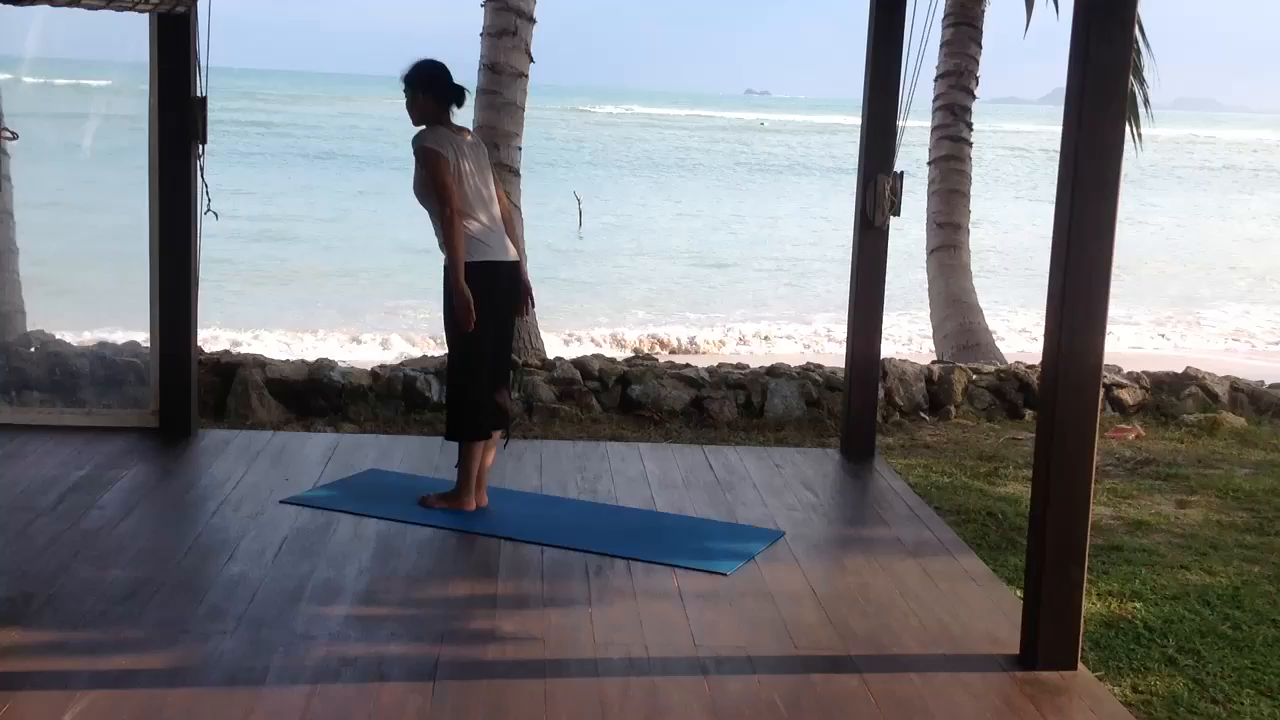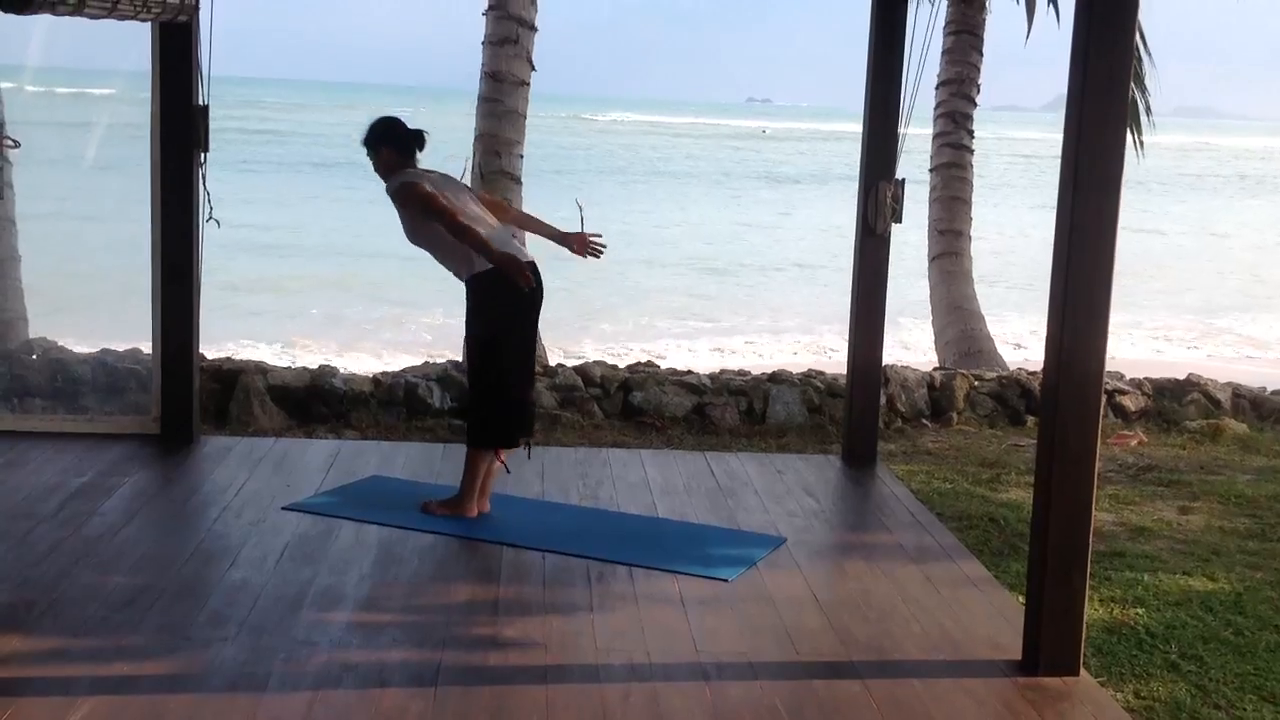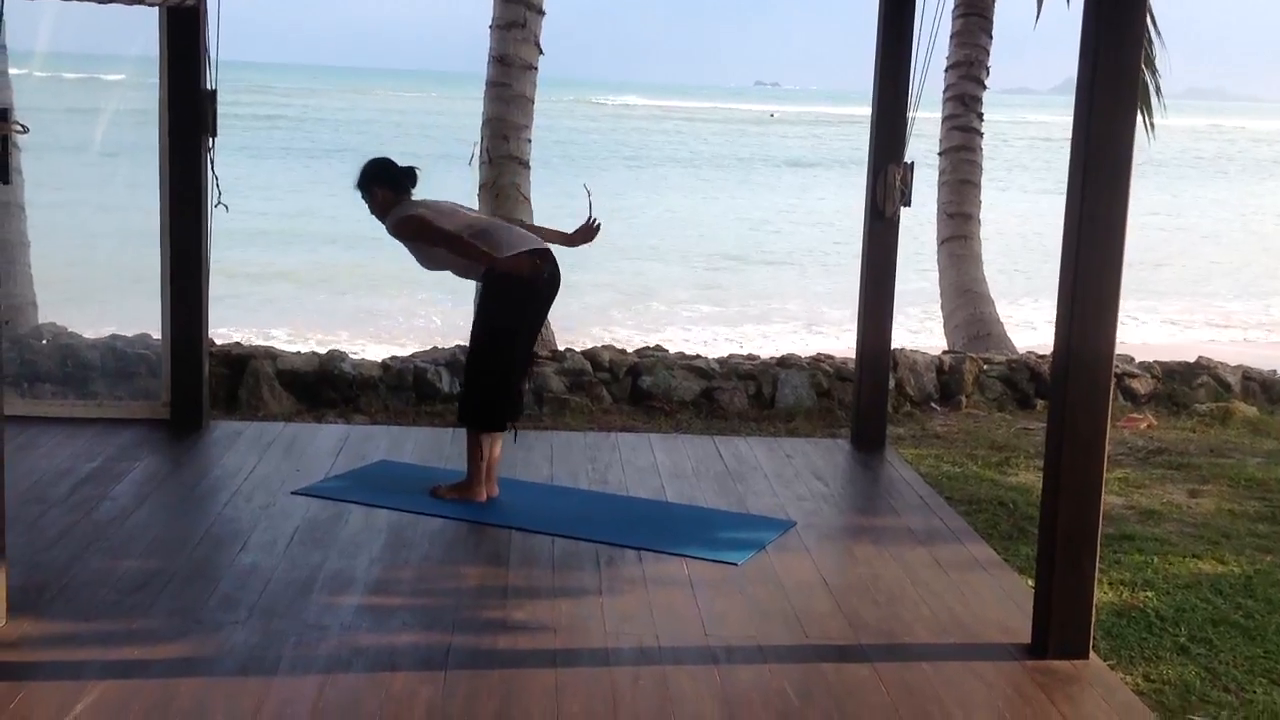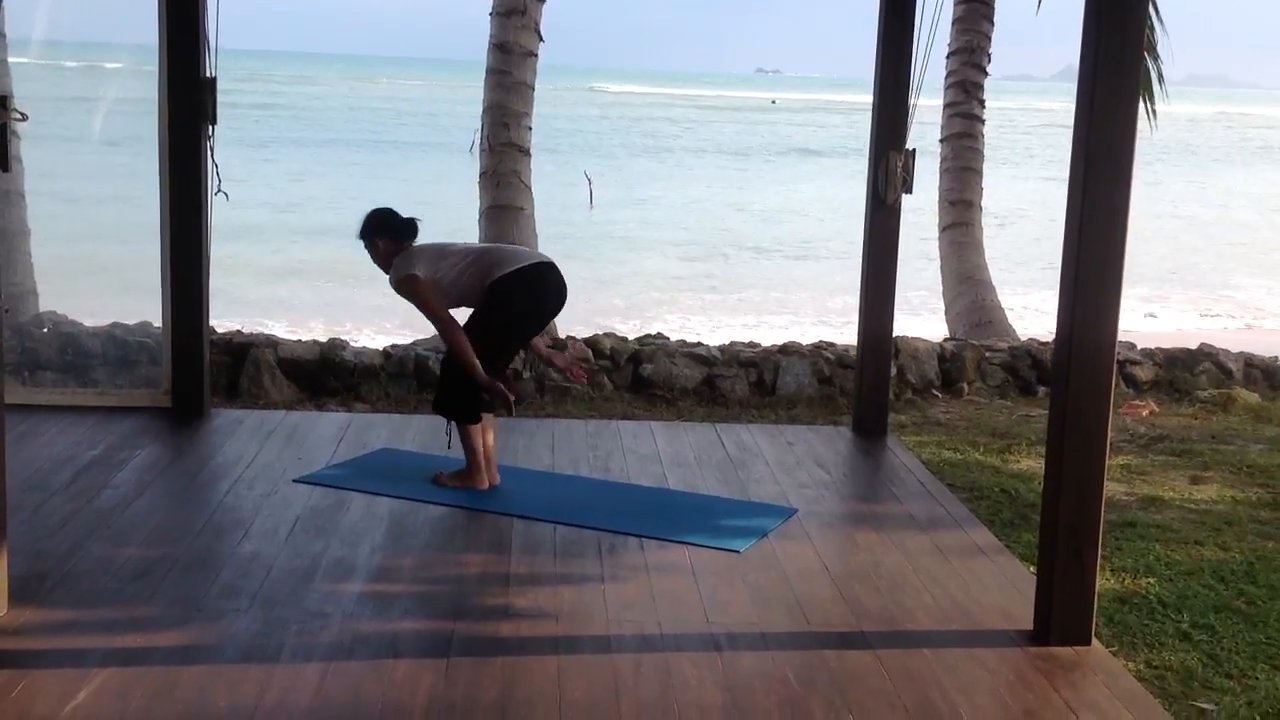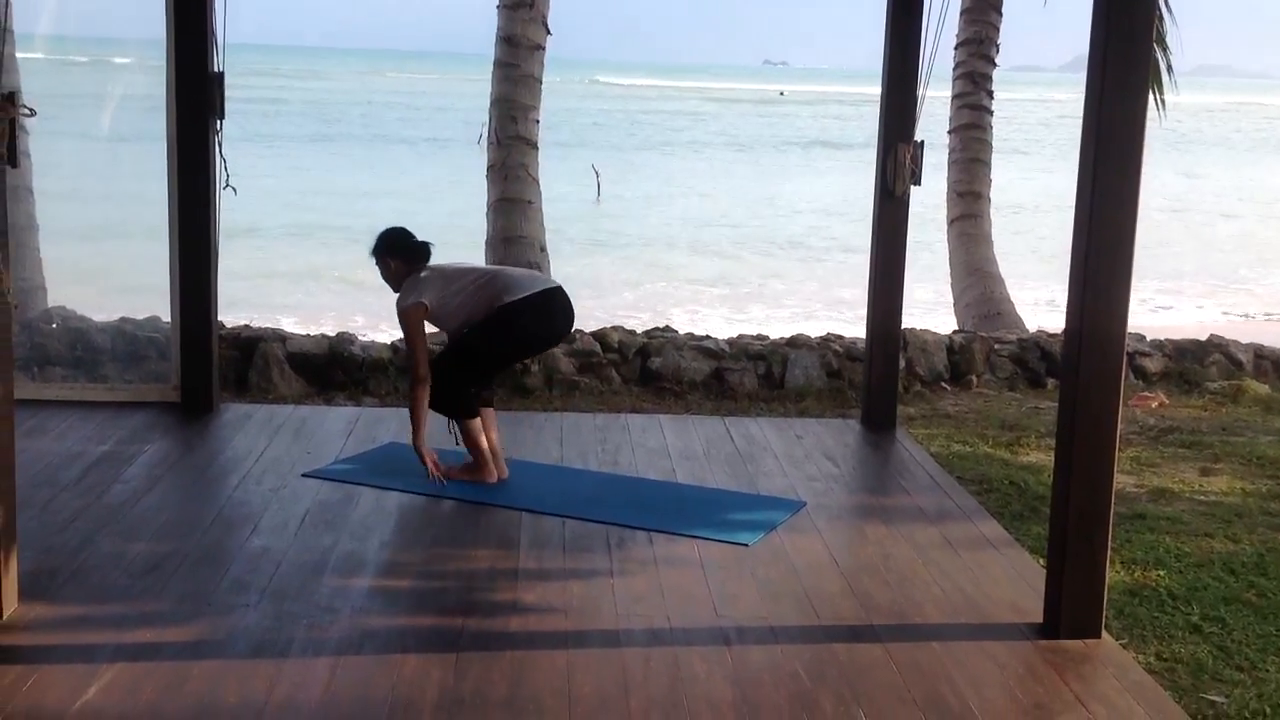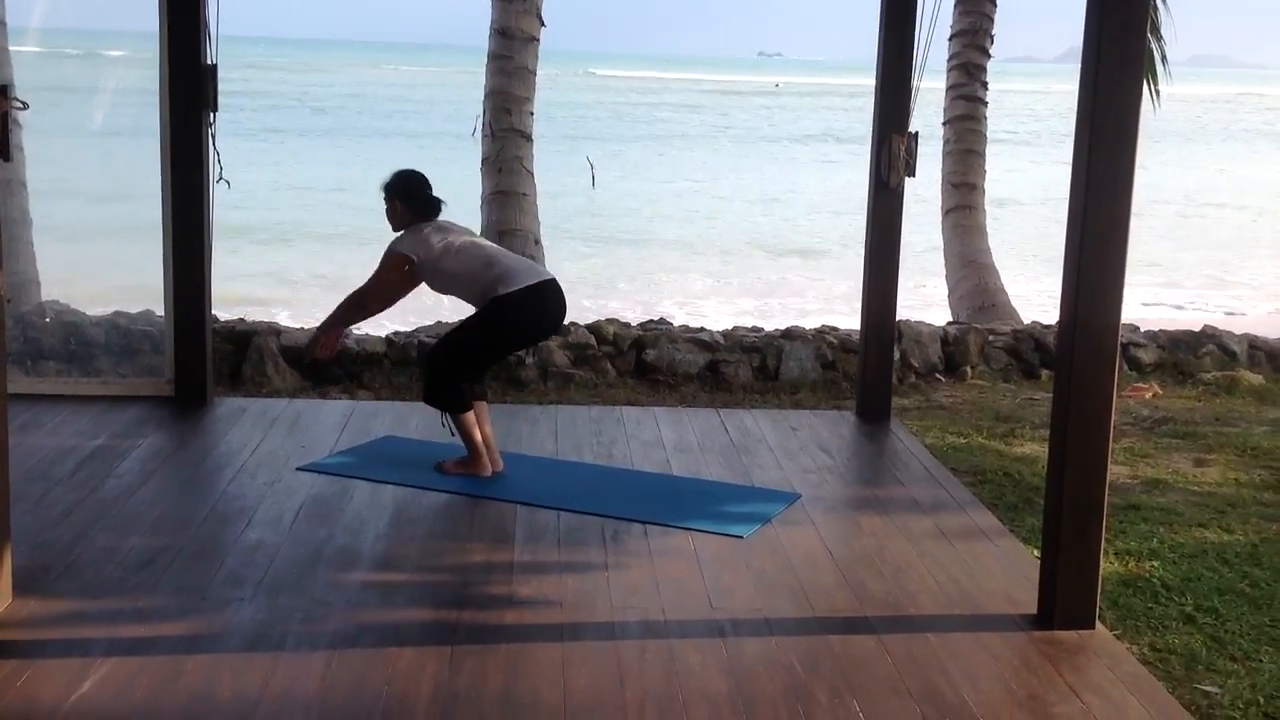
dt=0.4s
person 1, frame 1
left shoulder: (429, 142)
right shoulder: (471, 140)
left elbow: (451, 214)
left wrist: (458, 284)
right wrist: (521, 272)
left hip: (477, 271)
right hip: (505, 268)
left knee: (469, 381)
right knee: (491, 379)
left ankle: (464, 494)
right ankle: (478, 489)
person 1, frame 2
left shoulder: (401, 186)
right shoulder: (437, 180)
left elbow: (451, 221)
right elbow: (503, 209)
left wrist: (496, 256)
right wrist: (563, 238)
left hip: (496, 283)
right hip: (522, 274)
left knee: (488, 392)
right knee: (507, 388)
left ankle: (466, 500)
right ankle: (480, 496)
person 1, frame 3
left shoulder: (399, 220)
right shoulder: (427, 208)
left elbow: (451, 241)
left wrist: (501, 265)
right wrist: (567, 240)
left hip: (516, 277)
right hip: (541, 266)
left knee: (483, 379)
right knee: (503, 375)
left ankle: (474, 485)
right ankle: (488, 480)
person 1, frame 4
left shoulder: (403, 273)
right shoulder: (429, 255)
left elbow: (449, 329)
left wrist: (484, 380)
right wrist: (546, 354)
left hip: (522, 286)
right hip: (548, 279)
left knee: (459, 373)
right knee: (475, 368)
left ankle: (475, 473)
right ankle: (488, 468)
person 1, frame 5
left shoulder: (410, 297)
right shoulder: (438, 277)
left elbow: (421, 374)
right elbow: (456, 352)
left wrist: (419, 441)
left hip: (529, 311)
right hip: (557, 305)
left knee: (449, 374)
right knee: (470, 367)
left ankle: (483, 467)
right ankle: (495, 462)
person 1, frame 6
left shoulder: (411, 241)
right shoulder: (440, 231)
left elbow: (368, 294)
right elbow: (393, 292)
left wrist: (325, 331)
right wrist: (341, 326)
left hip: (521, 304)
right hip: (548, 298)
left knee: (441, 365)
right knee: (464, 362)
left ankle: (478, 460)
right ankle: (490, 454)
